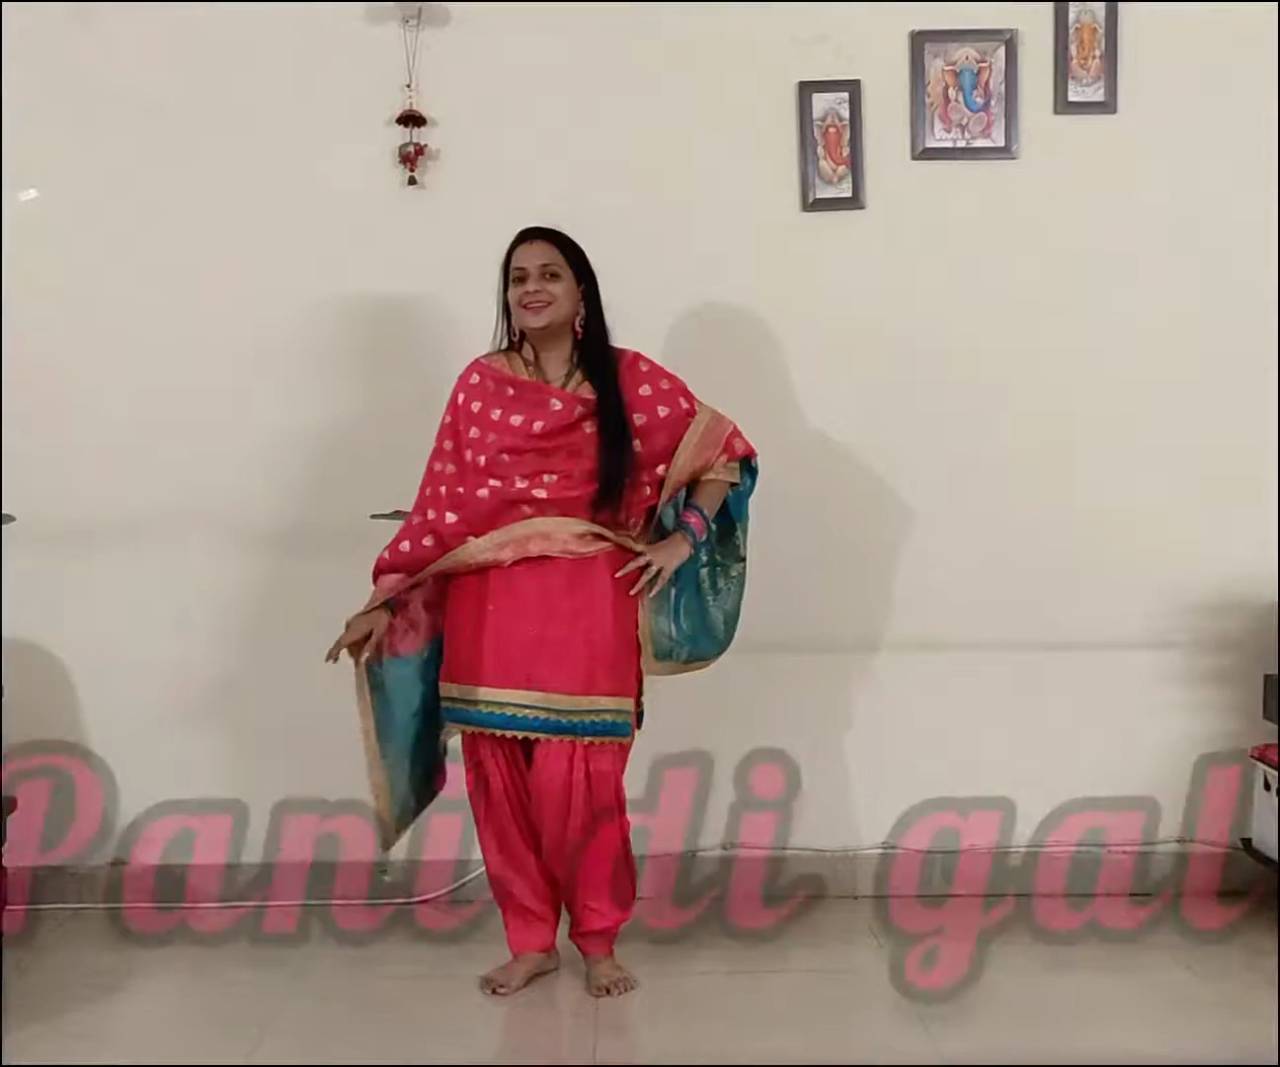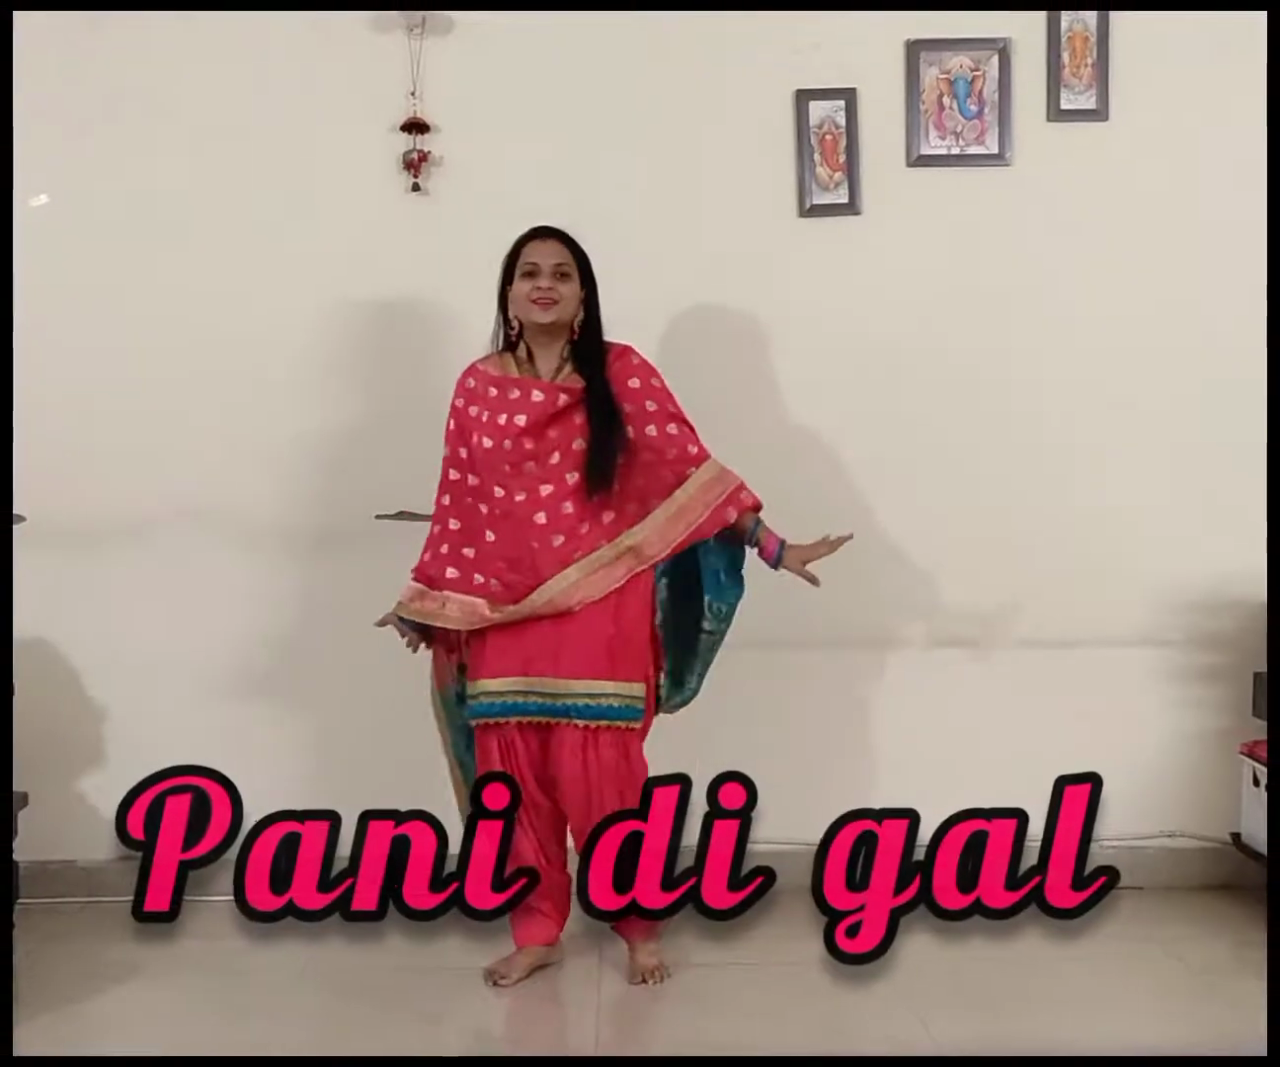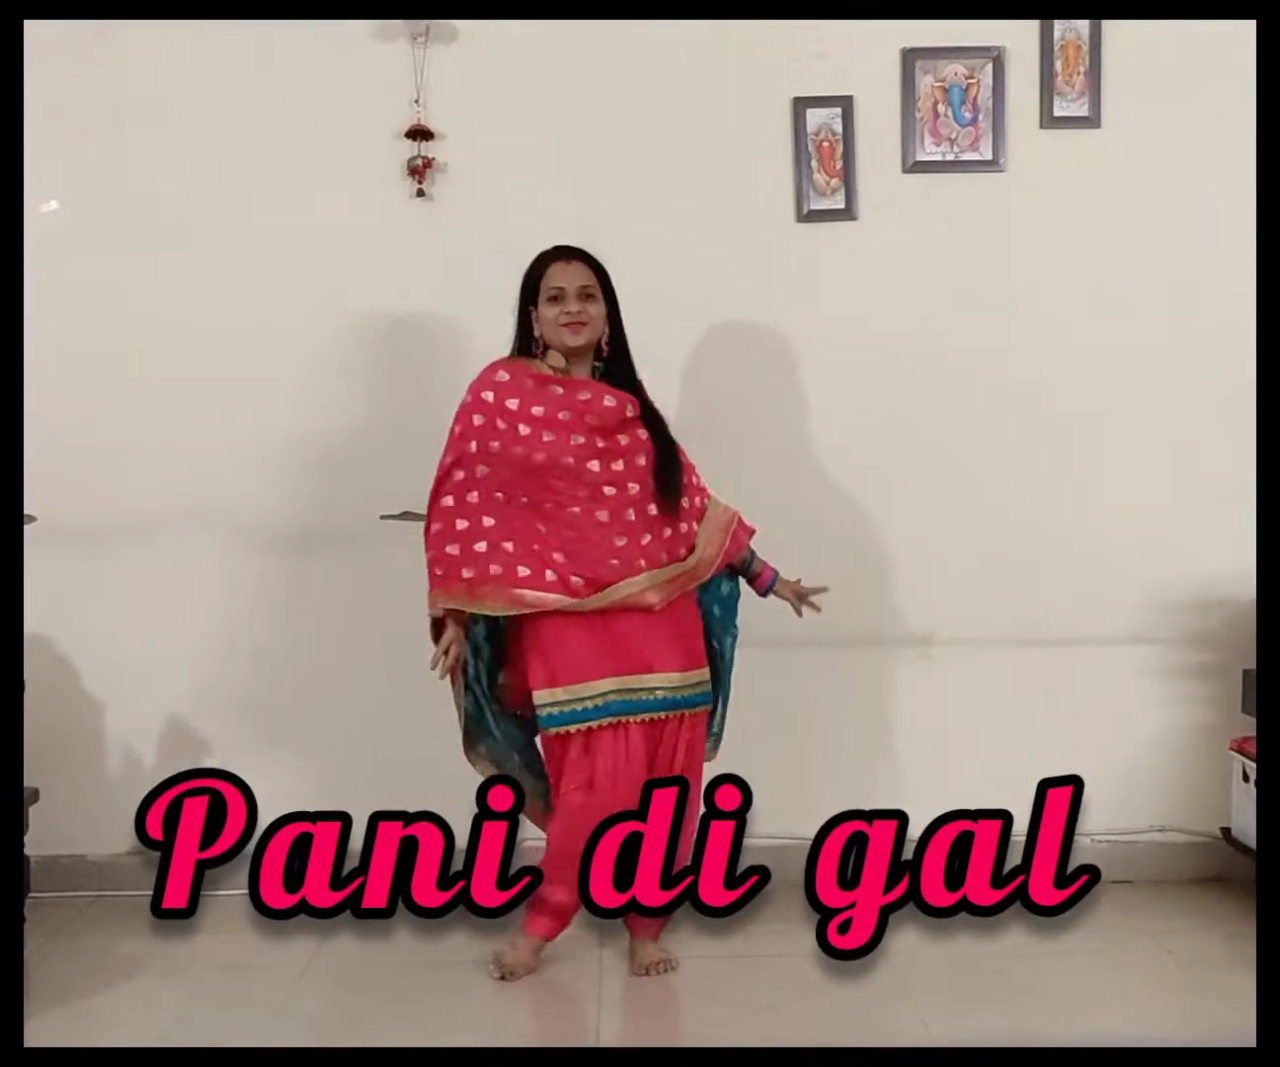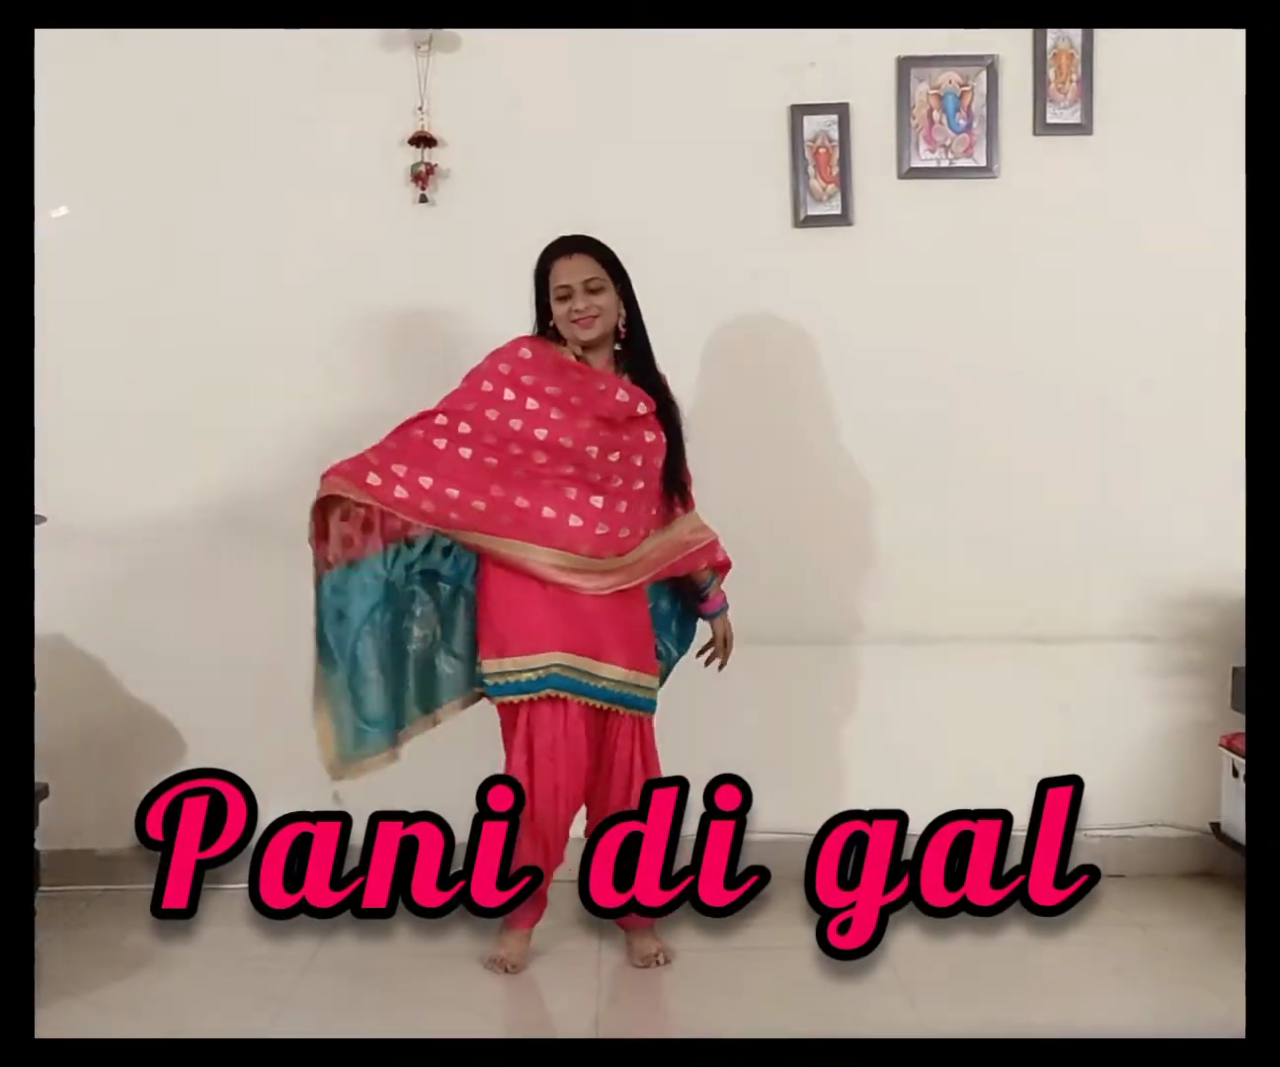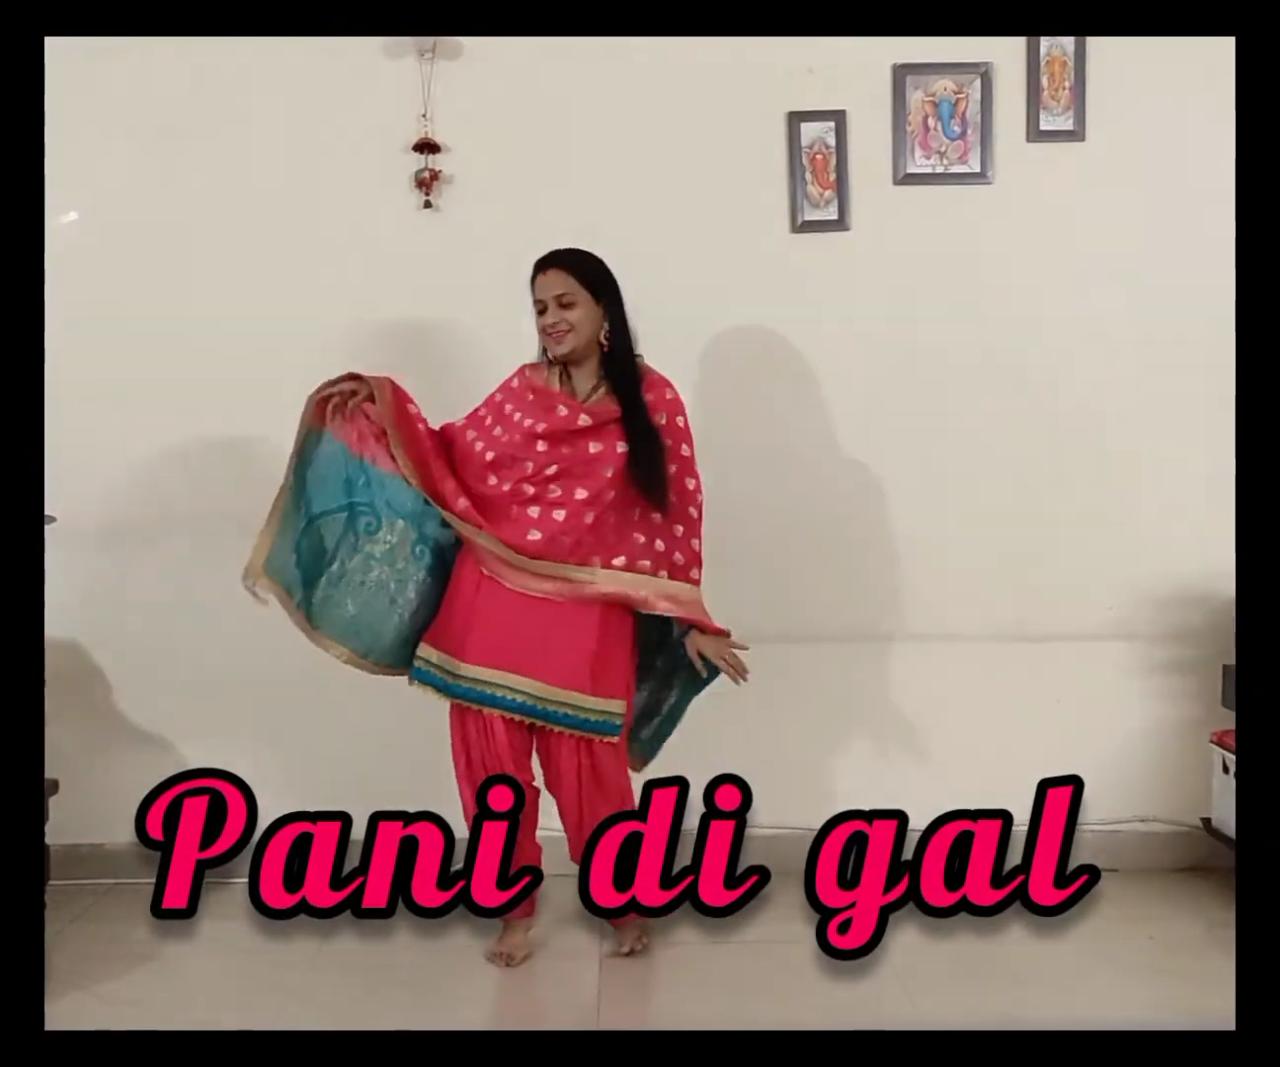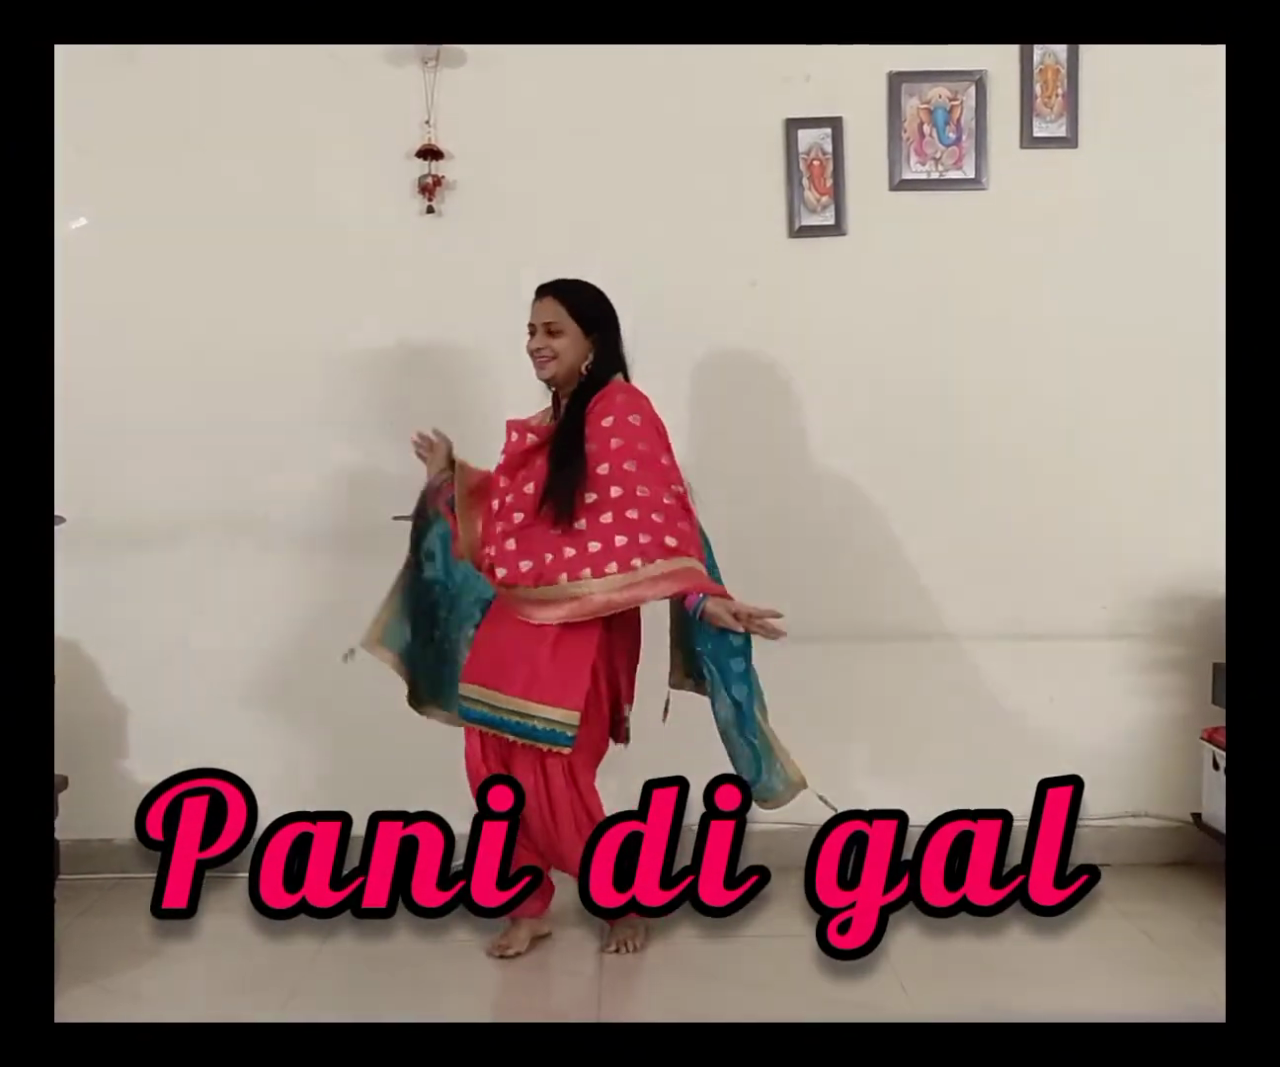
dt=0.4s
person 1, frame 1
left shoulder: (630, 378)
right shoulder: (479, 383)
left elbow: (721, 450)
right elbow: (440, 500)
left wrist: (685, 537)
right wrist: (386, 601)
left hip: (588, 608)
right hip: (491, 608)
left knee: (579, 779)
right knee: (499, 780)
left ankle: (598, 939)
right ankle: (530, 940)
person 1, frame 2
left shoulder: (622, 373)
right shoulder: (477, 386)
left elbow: (689, 474)
right elbow: (459, 503)
left wrist: (775, 547)
right wrist: (426, 602)
left hip: (604, 608)
right hip: (510, 616)
left knee: (600, 775)
right knee: (512, 774)
left ankle: (639, 922)
right ankle: (537, 932)
person 1, frame 3
left shoulder: (632, 398)
right shoulder: (500, 388)
left elbow: (691, 502)
right elbow: (462, 503)
left wrist: (767, 578)
right wrist: (456, 611)
left hip: (661, 615)
right hip: (566, 618)
left knee: (669, 776)
right knee: (602, 779)
left ankle: (645, 919)
right ankle: (543, 918)
person 1, frame 4
left shoulder: (647, 392)
right shoulder: (517, 367)
left elbow: (671, 508)
right elbow: (439, 442)
left wrist: (712, 599)
right wrist: (356, 491)
left hip: (616, 602)
right hip: (529, 594)
left knee: (626, 766)
right knee: (547, 763)
left ankle: (636, 912)
right ankle: (518, 913)
person 1, frame 5
left shoulder: (653, 399)
right shoulder: (521, 390)
left elbow: (674, 517)
right elbow: (453, 461)
left wrist: (692, 625)
right wrist: (382, 404)
left hip: (587, 611)
right hip: (493, 600)
left knee: (589, 768)
right knee: (489, 763)
right ankle: (516, 909)
person 1, frame 6
left shoulder: (619, 410)
right shoulder: (537, 429)
left elbow: (656, 514)
left wrist: (706, 597)
right wrist: (450, 476)
left hip: (581, 631)
right hip: (515, 626)
left knee: (552, 779)
right knee: (492, 768)
right ankle: (529, 906)
